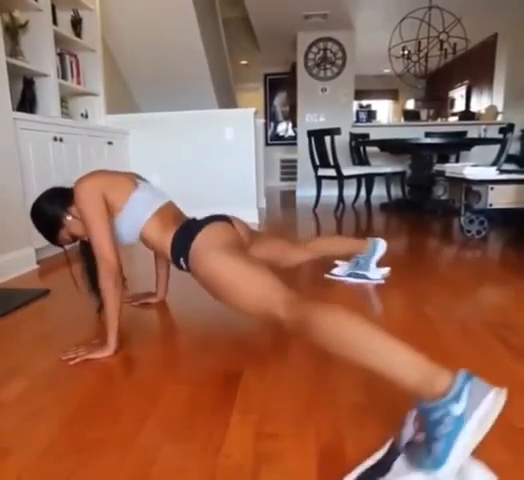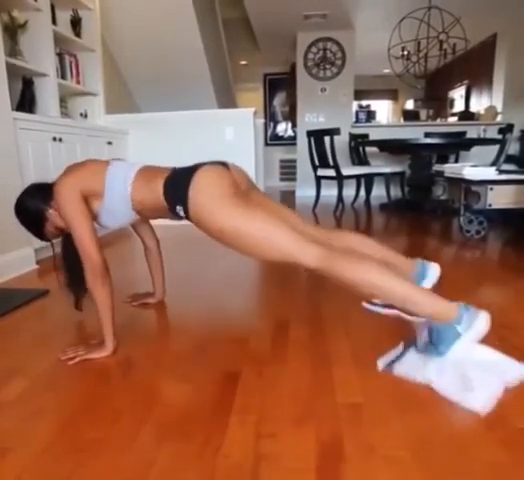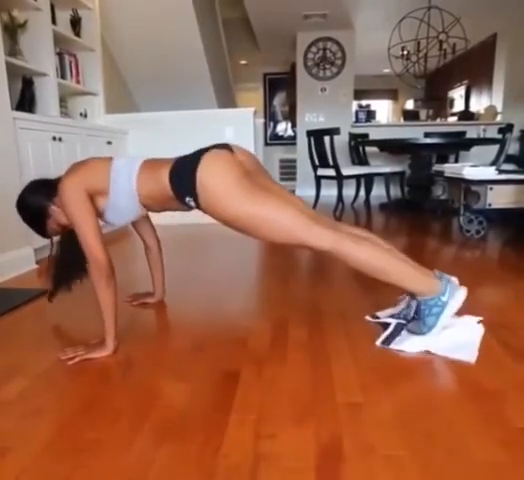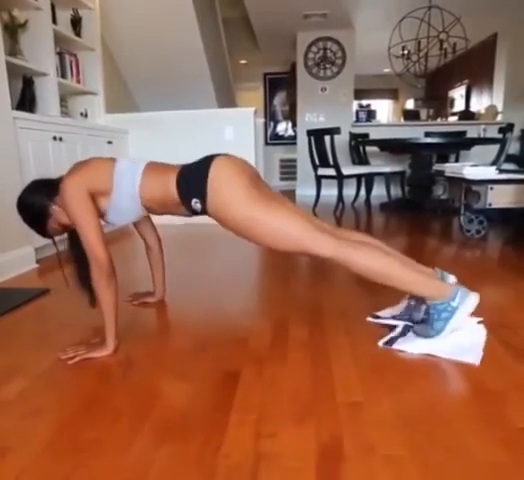
dt=0.3s
person 1, frame 1
left shoulder: (88, 191)
right shoulder: (113, 187)
left elbow: (109, 269)
left wrist: (109, 341)
right wrist: (159, 292)
left hip: (202, 243)
right hip: (222, 228)
left knee: (293, 310)
right knee: (299, 249)
right ankle: (368, 246)
person 1, frame 2
left shoulder: (67, 188)
right shoulder: (94, 185)
left elbow: (95, 265)
right elbow: (148, 232)
left wrist: (108, 341)
right wrist: (158, 292)
left hip: (199, 189)
right hip: (217, 176)
left knee: (311, 255)
right knee: (316, 234)
left ankle: (451, 316)
right ankle: (413, 268)
person 1, frame 3
left shoulder: (72, 188)
right shoulder: (101, 188)
left elbow: (100, 264)
right elbow: (148, 234)
left wrist: (108, 342)
right wrist: (158, 292)
left hip: (207, 175)
right hip: (217, 164)
left knee: (322, 237)
right knee: (324, 225)
left ankle: (436, 291)
right ankle: (425, 280)
person 1, frame 4
left shoulder: (73, 187)
right shoulder: (100, 187)
left elbow: (101, 262)
right elbow: (149, 234)
left wrist: (109, 340)
right wrist: (158, 292)
left hip: (212, 182)
right hip: (216, 178)
left knee: (324, 245)
right knee: (325, 232)
left ankle: (445, 296)
right ankle: (429, 276)
